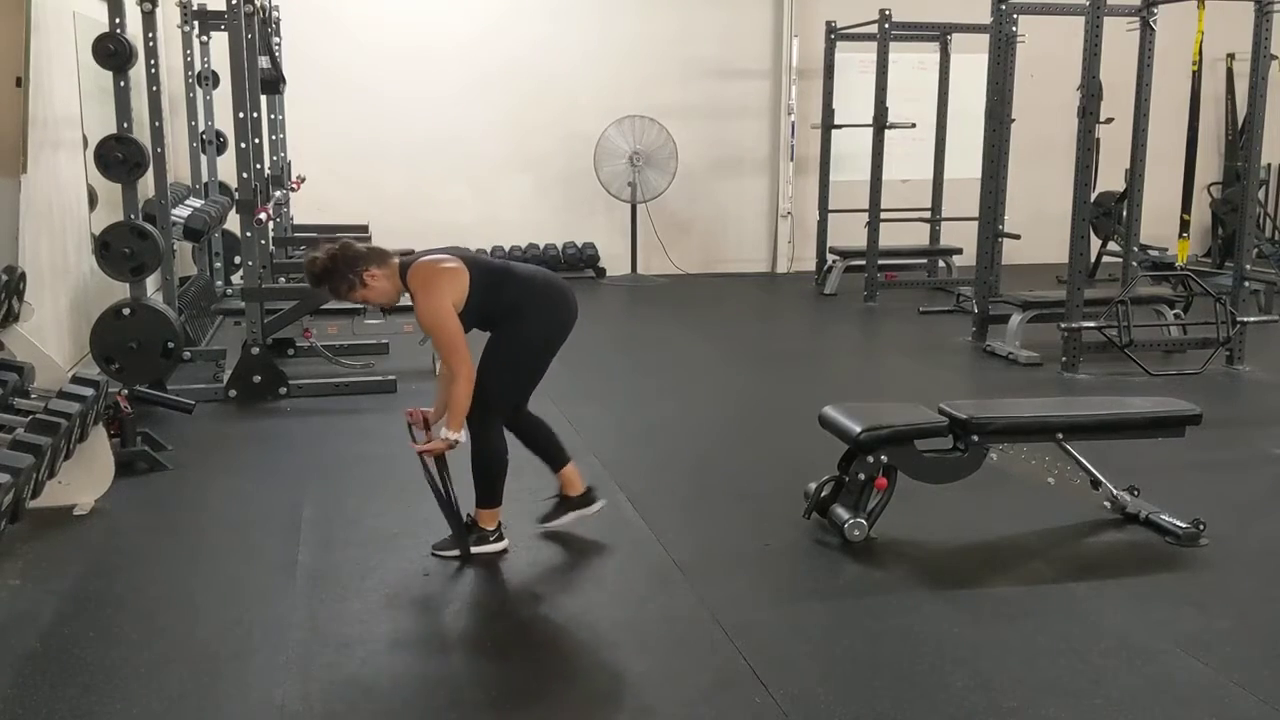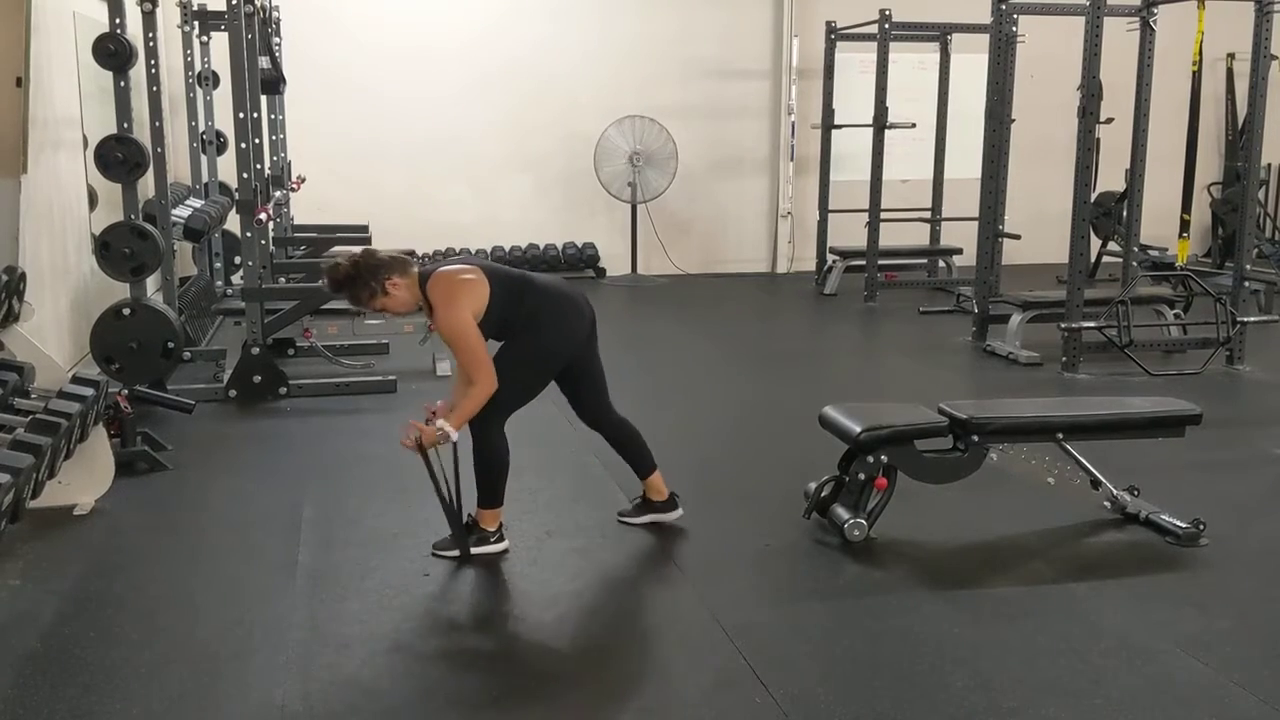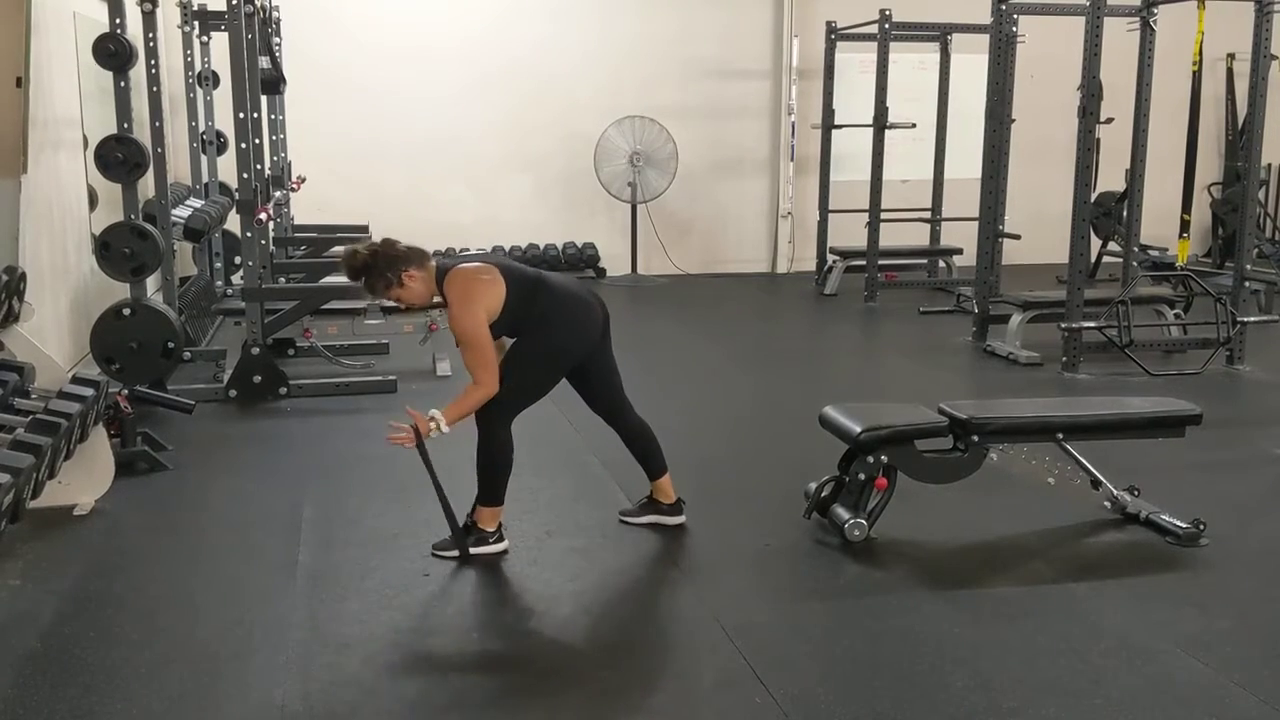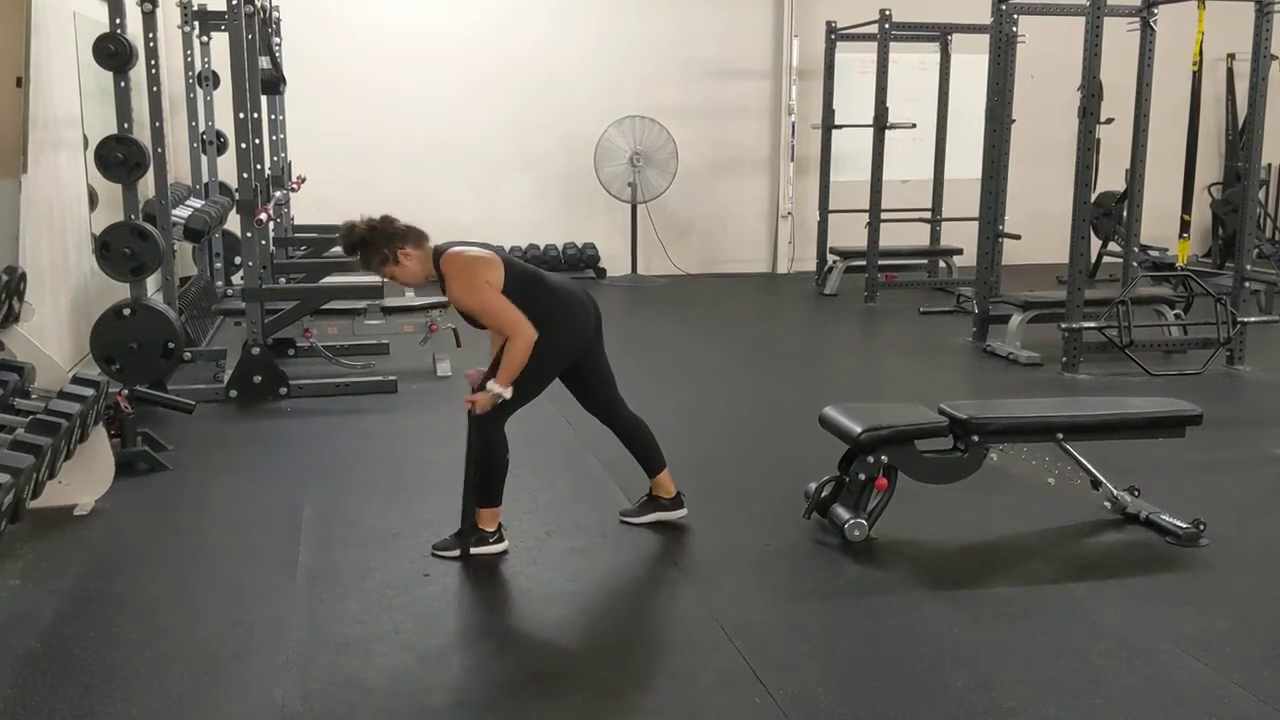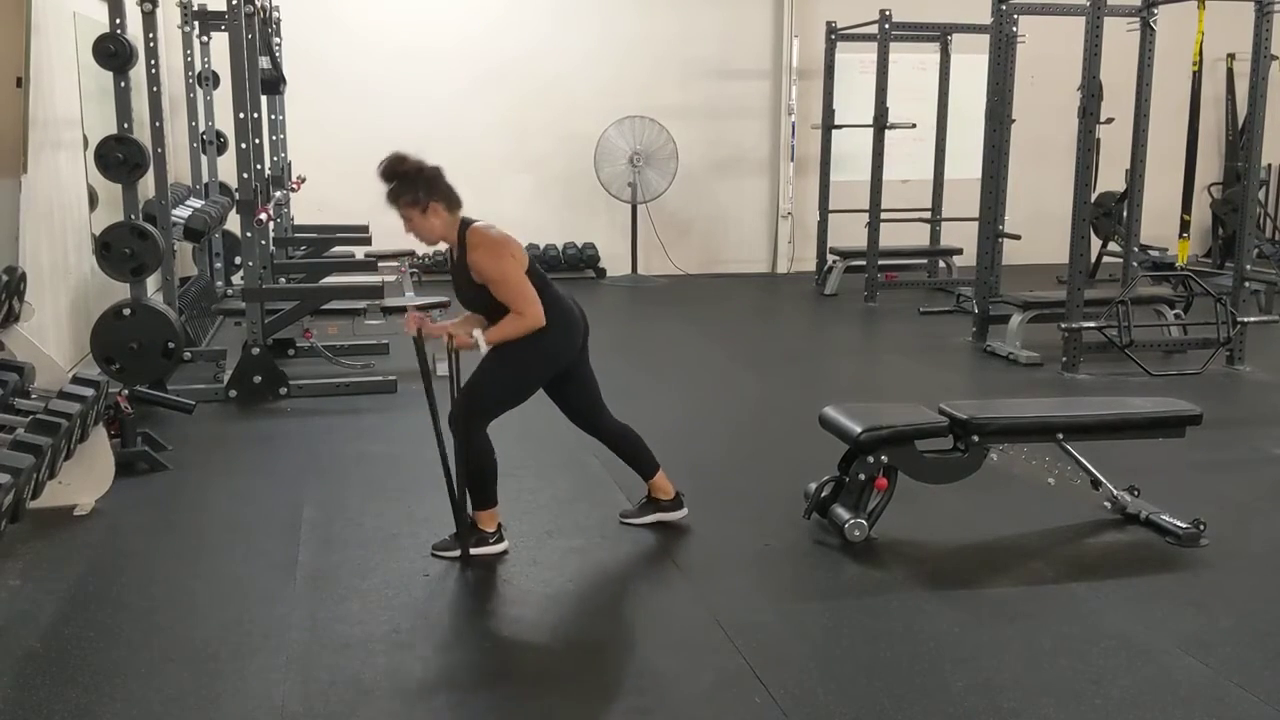
dt=0.3s
person 1, frame 1
left shoulder: (428, 292)
right shoulder: (416, 271)
left elbow: (463, 372)
right elbow: (453, 357)
left wrist: (450, 433)
right wrist: (439, 412)
left hip: (537, 313)
right hip: (547, 301)
left knee: (483, 418)
right knee: (508, 410)
left ankle: (487, 531)
right ankle: (575, 491)
person 1, frame 2
left shoulder: (446, 303)
right shoulder: (438, 281)
left elbow: (486, 381)
right elbow: (472, 361)
left wrist: (445, 429)
right wrist: (449, 408)
left hip: (554, 326)
right hip: (571, 311)
left knee: (486, 418)
right knee: (597, 411)
left ankle: (488, 529)
right ankle: (659, 498)
person 1, frame 3
left shoulder: (462, 299)
right shoulder: (454, 275)
left elbow: (486, 384)
right elbow: (493, 342)
left wrist: (434, 423)
left hip: (563, 327)
right hip: (585, 310)
left knee: (493, 416)
right knee: (615, 409)
left ankle: (487, 530)
right ankle: (666, 501)
person 1, frame 4
left shoulder: (460, 278)
right shoulder: (453, 259)
left elbow: (524, 334)
left wrist: (495, 389)
right wrist: (492, 376)
left hip: (560, 326)
right hip: (577, 311)
left knee: (487, 415)
right knee: (609, 407)
left ankle: (487, 531)
right ankle: (666, 495)
person 1, frame 5
left shoulder: (482, 248)
right shoulder: (464, 242)
left elbow: (530, 316)
right elbow: (491, 314)
left wrist: (474, 338)
right wrist: (436, 326)
left hip: (547, 337)
right hip: (564, 328)
left knee: (466, 419)
right knee: (594, 417)
left ankle: (488, 532)
right ankle: (665, 495)
